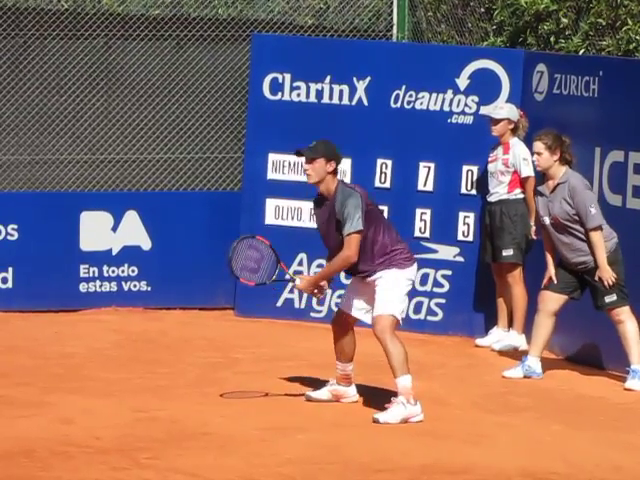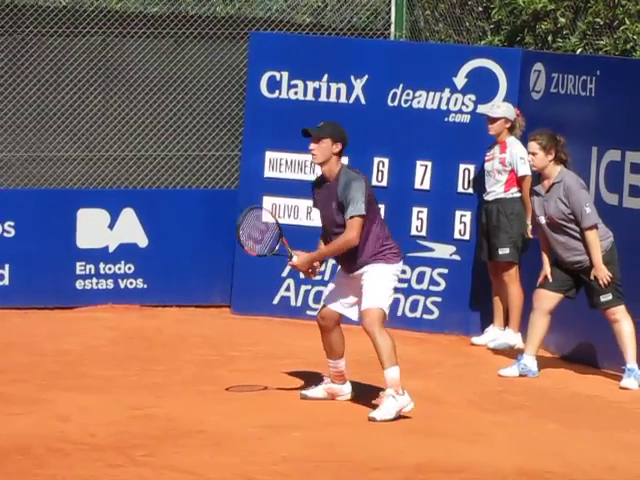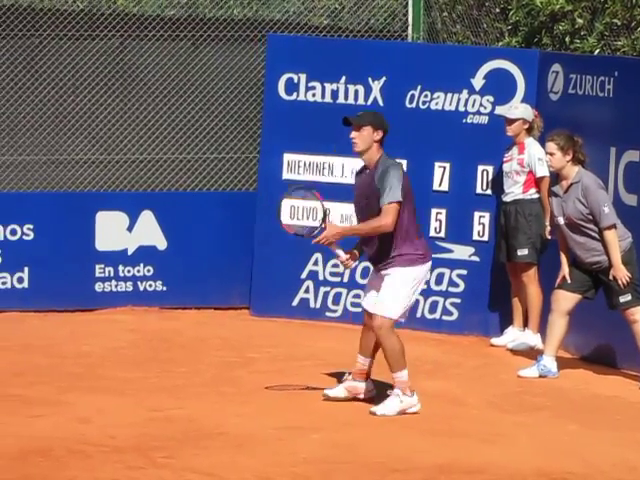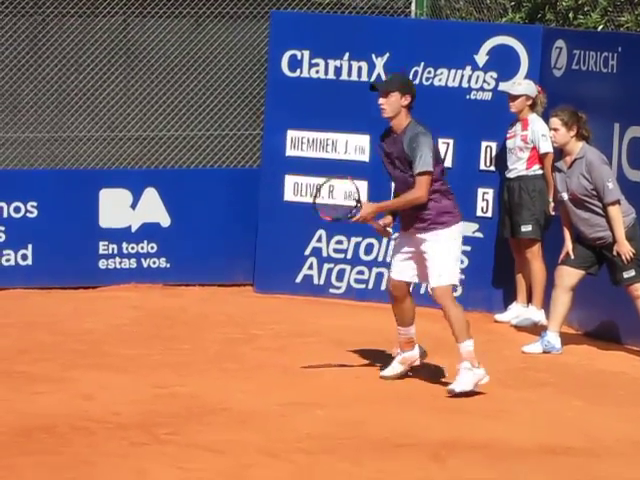
dt=0.3s
person 1, frame 1
left shoulder: (351, 198)
right shoulder: (320, 202)
left elbow: (350, 253)
right elbow: (334, 245)
left wrist: (314, 279)
right wrist: (325, 278)
left hip: (394, 267)
right hip: (366, 273)
left knee: (383, 328)
right knee: (340, 322)
left ankle: (408, 402)
right ankle: (343, 385)
person 1, frame 2
left shoulder: (353, 182)
right shoulder: (318, 185)
left elbow: (351, 237)
left wrist: (310, 257)
right wrist: (318, 259)
left hip: (380, 261)
right hip: (351, 266)
left knee: (371, 321)
right knee: (327, 318)
left ankle: (396, 394)
right ankle: (338, 383)
person 1, frame 3
left shoulder: (391, 171)
right shoulder: (362, 174)
left elbow: (388, 222)
left wrist: (342, 232)
right wrist: (357, 251)
left hip: (408, 261)
right hip: (383, 262)
left knee: (384, 327)
right knee: (369, 321)
left ankle: (405, 394)
right ankle: (359, 382)
person 1, frame 4
left shoulder: (420, 139)
right shoulder: (387, 139)
left elbow: (420, 193)
left wrist: (378, 209)
right wrist: (391, 216)
left hip: (440, 227)
right hip: (411, 229)
left knee: (442, 294)
right knee: (397, 289)
left ankle: (471, 366)
right ankle: (408, 351)
person 2, frame 1
left shoulder: (575, 184)
right shoulder: (541, 189)
left elbow: (595, 226)
right elbow: (546, 230)
left wrist: (603, 265)
right wrist: (550, 264)
left hip: (601, 257)
right hip: (569, 261)
right knee: (545, 304)
right ankle: (532, 363)
person 2, frame 2
left shoulder: (570, 183)
right shoulder: (537, 189)
left elbow: (590, 225)
right elbow: (543, 230)
left wrist: (598, 264)
right wrist: (546, 263)
left hip: (597, 256)
right hip: (565, 260)
left knee: (614, 311)
right knee: (540, 302)
right ankle: (527, 363)
person 2, frame 3
left shoulder: (588, 183)
right shoulder: (555, 189)
left elbow: (608, 225)
right elbow: (560, 231)
left wrist: (616, 264)
right wrist: (564, 264)
left hip: (615, 256)
right hip: (584, 261)
right knee: (559, 302)
right ankle: (547, 363)
person 2, frame 4
left shoulder: (592, 159)
right shoulder: (558, 165)
left elbow: (612, 201)
right elbow: (564, 206)
right wrist: (568, 239)
left hip: (619, 232)
right hip: (587, 237)
right knee: (562, 279)
right ankle: (551, 339)
person 3, frame 1
left shoulder: (518, 149)
right shoulder: (495, 151)
left elbow: (530, 187)
right elbow: (494, 183)
left wrist: (532, 222)
right wrist: (492, 211)
left hip: (512, 212)
right hip: (493, 211)
left knee: (513, 276)
right knee: (499, 275)
left ankle: (518, 335)
right ankle: (501, 329)
person 3, frame 2
left shoulder: (515, 148)
right shoulder: (492, 149)
left elbow: (527, 185)
right elbow: (490, 182)
left wrist: (529, 220)
right wrist: (489, 209)
left hip: (509, 210)
right hip: (490, 210)
left knee: (509, 274)
right knee: (495, 274)
left ankle: (513, 333)
right ankle: (497, 328)
person 3, frame 3
left shoulder: (533, 149)
right shoulder: (510, 150)
left elbow: (545, 186)
right elbow: (509, 183)
left wrist: (547, 221)
right wrist: (507, 211)
left hip: (527, 212)
right hip: (508, 211)
left knee: (528, 275)
right knee: (514, 274)
left ankle: (533, 334)
right ankle: (517, 329)
person 3, frame 4
left shoulder: (537, 125)
right shoulder: (513, 126)
left elbow: (548, 162)
right elbow: (512, 159)
left wrist: (550, 197)
right wrist: (510, 188)
left hip: (530, 188)
right hip: (512, 187)
left knee: (531, 251)
right knee: (517, 250)
left ankle: (537, 310)
right ankle: (520, 305)
